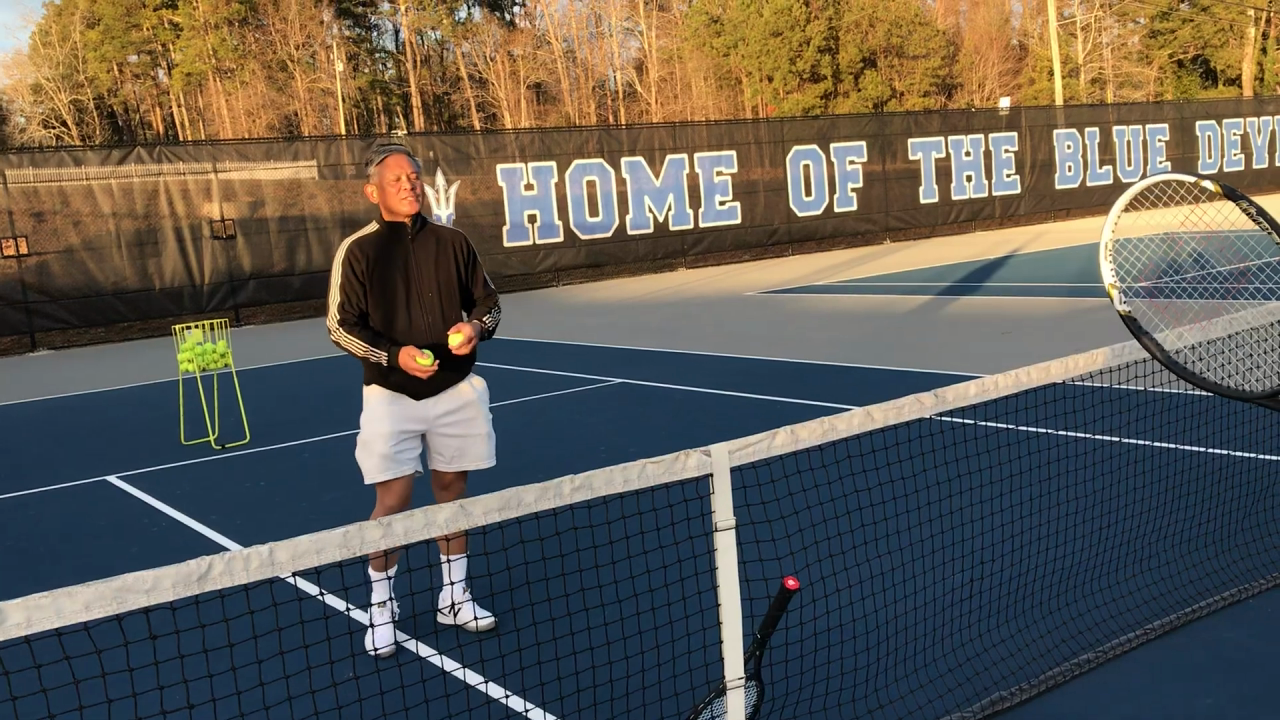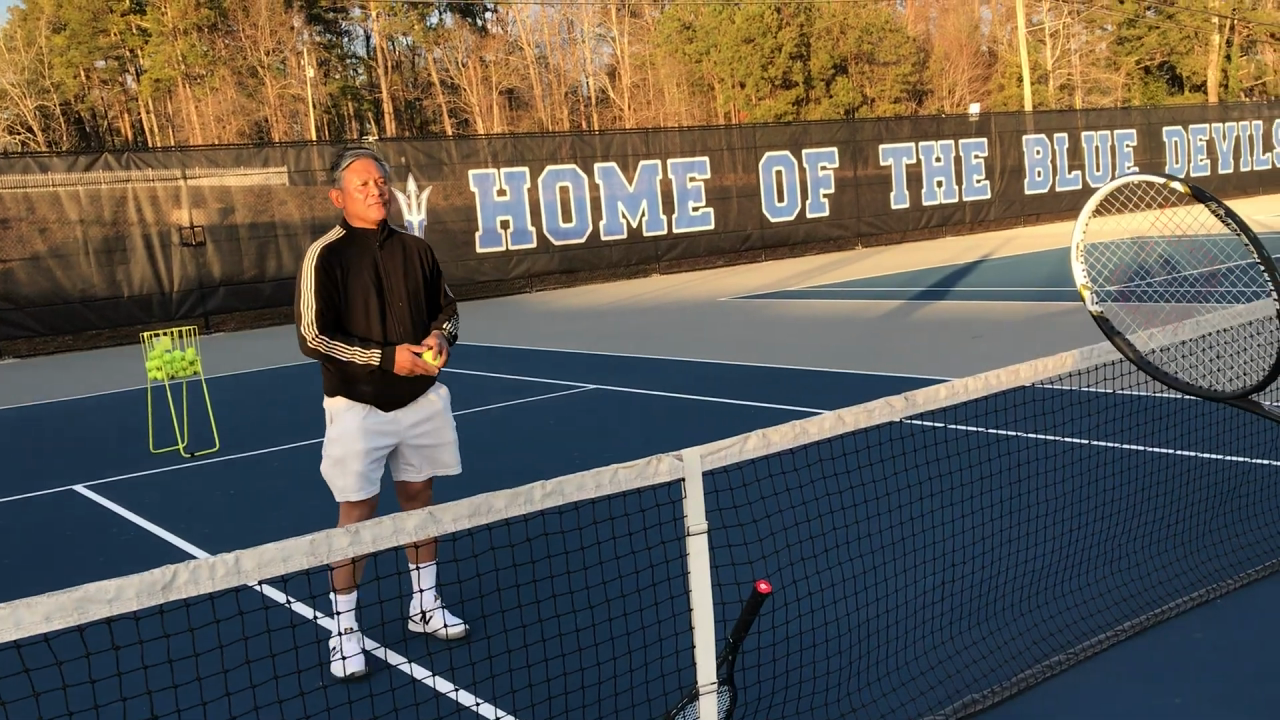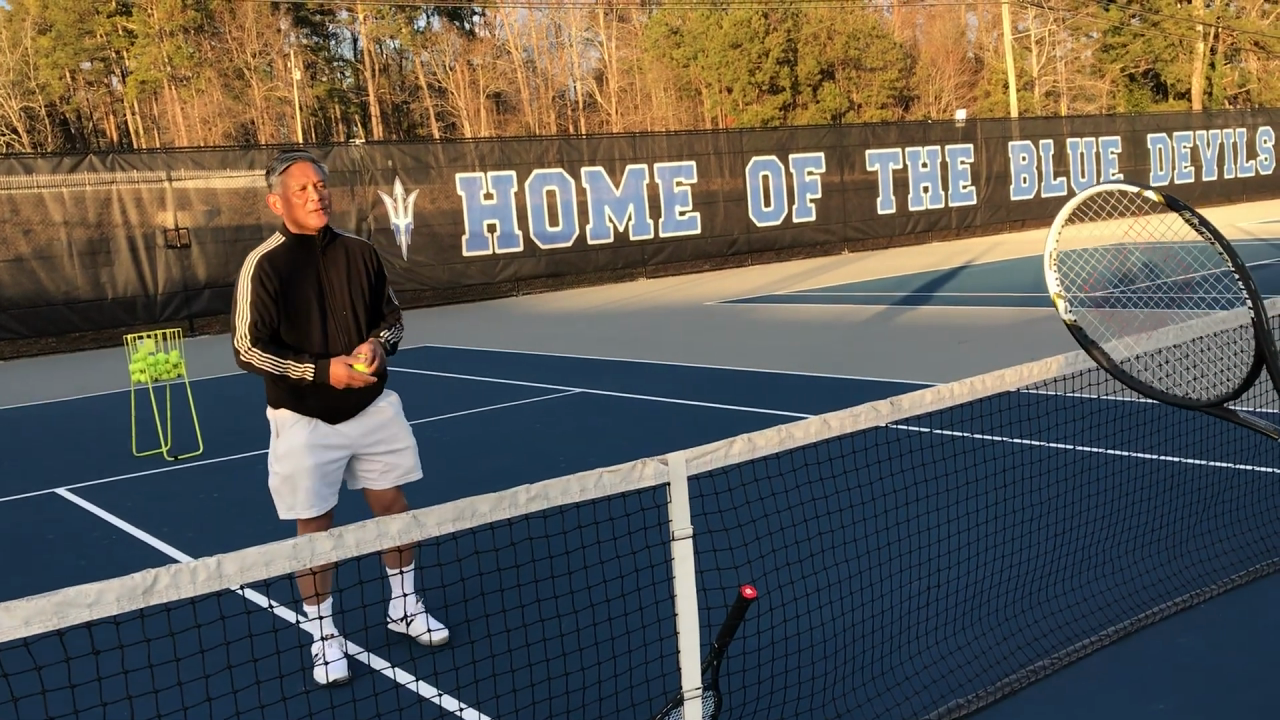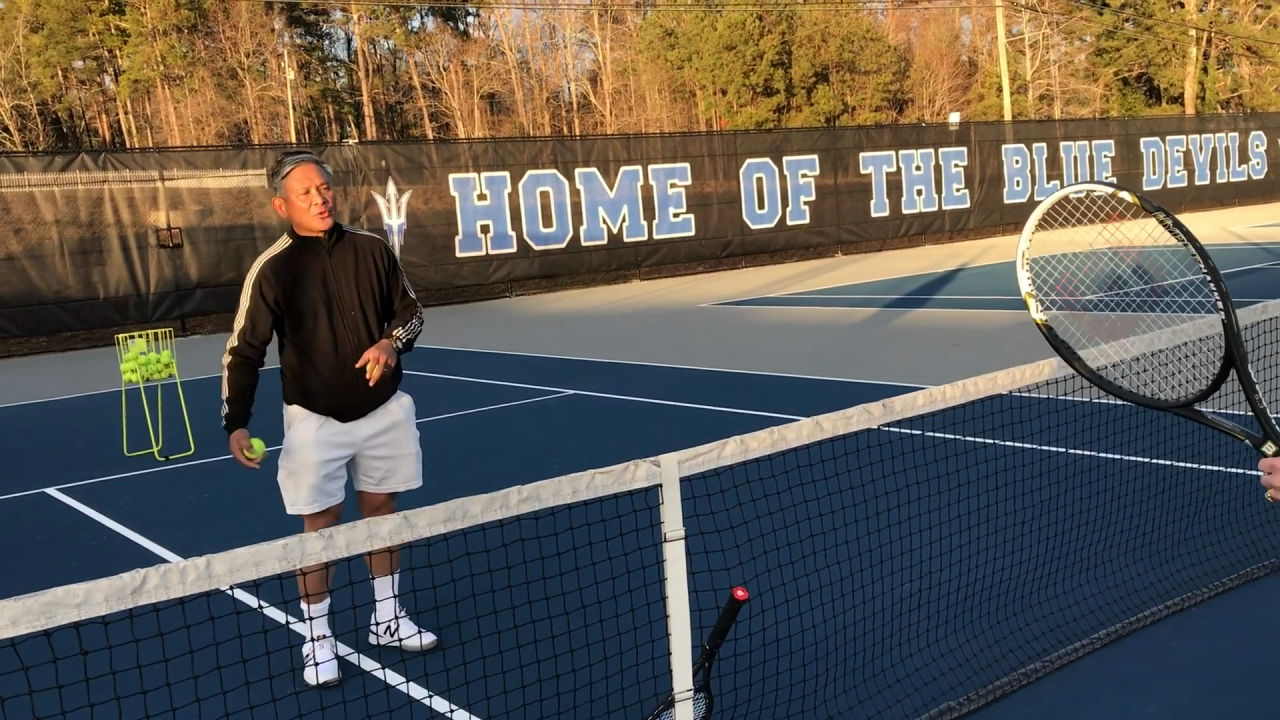
dt=0.5s
person 1, frame 1
left shoulder: (453, 242)
right shoulder: (358, 250)
left elbow: (487, 302)
right elbow: (340, 326)
left wrist: (476, 327)
right wrist: (392, 355)
left hip: (455, 388)
right hip: (391, 394)
left knee: (452, 489)
right knee: (393, 498)
left ankle: (454, 596)
right ankle: (381, 603)
person 1, frame 2
left shoulder: (416, 249)
right shoulder: (325, 256)
left elbow: (445, 307)
right elbow: (313, 337)
left wrist: (440, 337)
right wrist: (386, 356)
left hip: (420, 398)
right hip: (357, 406)
left knee: (418, 498)
right knee: (357, 515)
left ankle: (425, 604)
right ankle: (345, 630)
person 1, frame 3
left shoulder: (361, 252)
right shoulder: (264, 265)
left elbow: (391, 316)
right elbow: (249, 350)
left wrist: (378, 344)
right wrist: (321, 370)
left hip: (372, 406)
right hip: (305, 421)
left knee: (392, 504)
right knee: (314, 527)
left ankle: (405, 607)
right ankle: (324, 637)
person 1, frame 4
left shoulder: (373, 250)
right shoulder: (271, 271)
left elbow: (410, 312)
right elbow: (242, 352)
left wrist: (392, 344)
right wrist: (236, 423)
left hip: (384, 409)
right hip: (316, 419)
left knee: (382, 511)
right knee: (321, 527)
left ankle: (388, 618)
right ankle: (317, 638)
